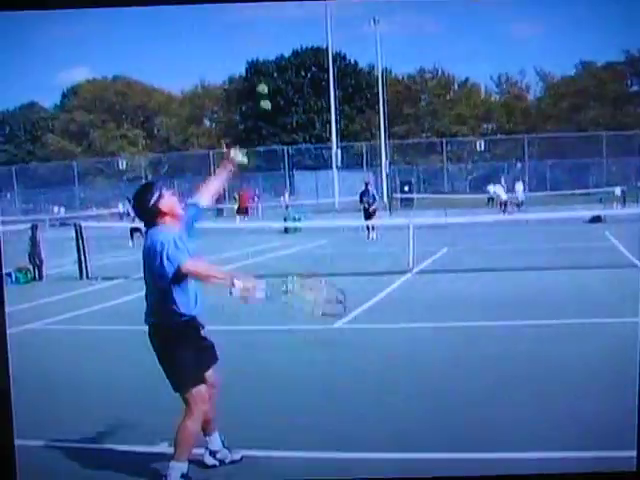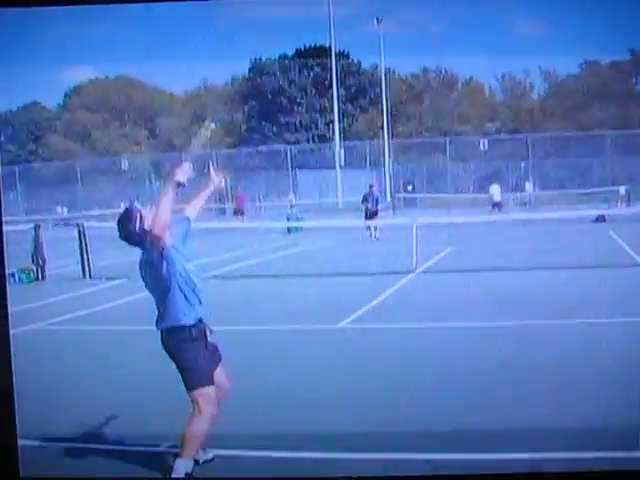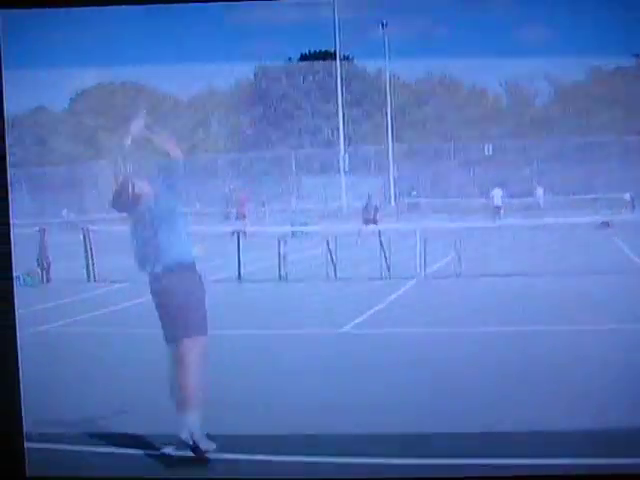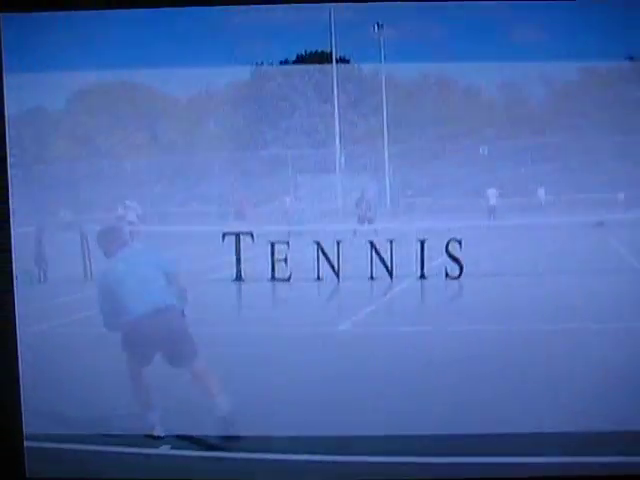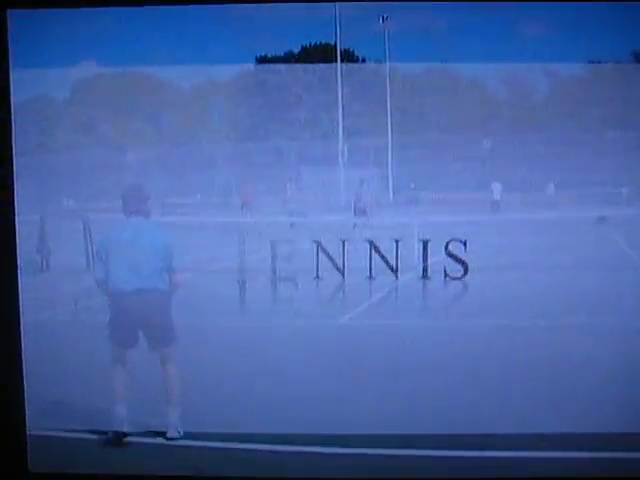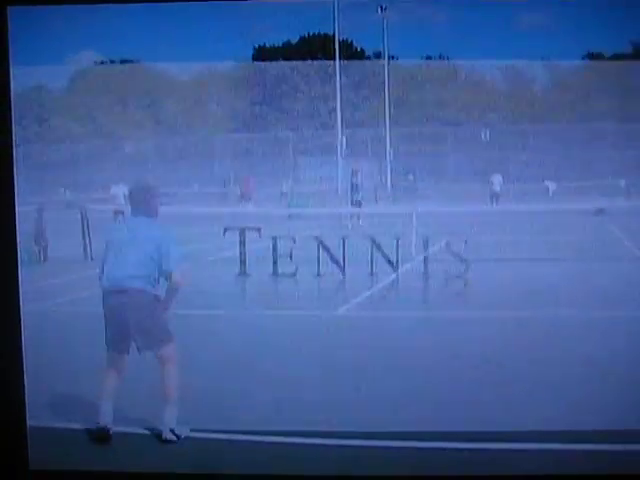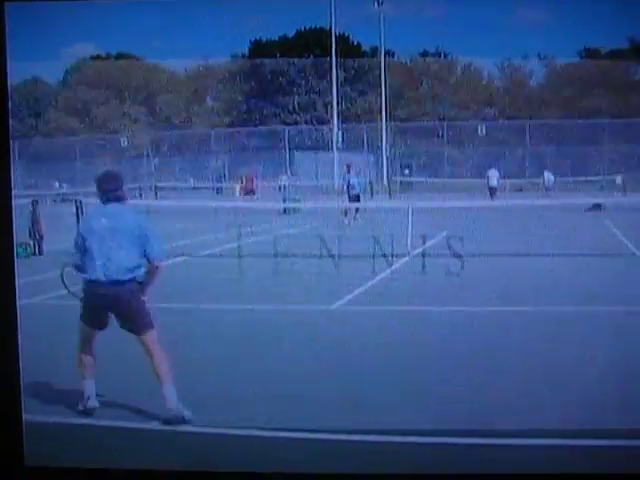
dt=0.4s
person 1, frame 1
left shoulder: (176, 226)
right shoulder: (160, 242)
left elbow: (204, 197)
right elbow: (188, 268)
left wrist: (228, 167)
right wrist: (232, 280)
left hip: (186, 325)
right hip: (171, 331)
left knee: (210, 386)
right knee: (198, 403)
left ankle: (214, 450)
person 1, frame 2
left shoulder: (172, 237)
right shoulder: (154, 255)
left elbow: (188, 213)
right elbow: (156, 230)
left wrist: (209, 188)
right wrist: (174, 184)
left hip: (194, 328)
right hip: (182, 334)
left knee: (221, 386)
right knee: (205, 405)
left ankle: (193, 450)
person 1, frame 3
left shoulder: (138, 227)
right shoulder: (161, 201)
right elbow: (175, 157)
right wrist: (145, 134)
left hip: (161, 285)
right hip: (183, 280)
left knee: (179, 358)
right knee: (194, 354)
left ankle: (186, 425)
right ankle: (193, 428)
person 1, frame 4
left shoulder: (106, 276)
right shoulder: (150, 256)
left elbow: (110, 322)
right elbow: (178, 284)
right wrist: (180, 306)
left hip: (139, 328)
right hip: (170, 319)
left knee: (135, 372)
right knee: (199, 371)
left ankle: (155, 425)
right ankle: (222, 408)
person 1, frame 5
left shoulder: (110, 237)
right shoulder: (158, 233)
left elbow: (100, 280)
right elbow: (173, 281)
left hip: (122, 303)
right hip: (152, 300)
left knee: (119, 362)
right knee: (168, 361)
left ankle: (119, 420)
right ankle: (173, 425)
person 1, frame 6
left shoulder: (116, 233)
right shoulder: (158, 233)
left elbow: (103, 276)
right elbow: (175, 280)
right wrist: (164, 306)
left hip: (111, 301)
right hip: (141, 300)
left knee: (115, 365)
right knee: (169, 360)
left ankle: (105, 418)
right ankle: (168, 426)
person 1, frame 7
left shoulder: (87, 222)
right shoulder: (136, 220)
left elbow: (78, 265)
right elbow: (155, 265)
right wrist: (142, 289)
left hip: (96, 289)
right hip: (128, 289)
left knee: (86, 342)
right knee: (153, 345)
left ankle: (90, 398)
right ankle: (172, 404)
